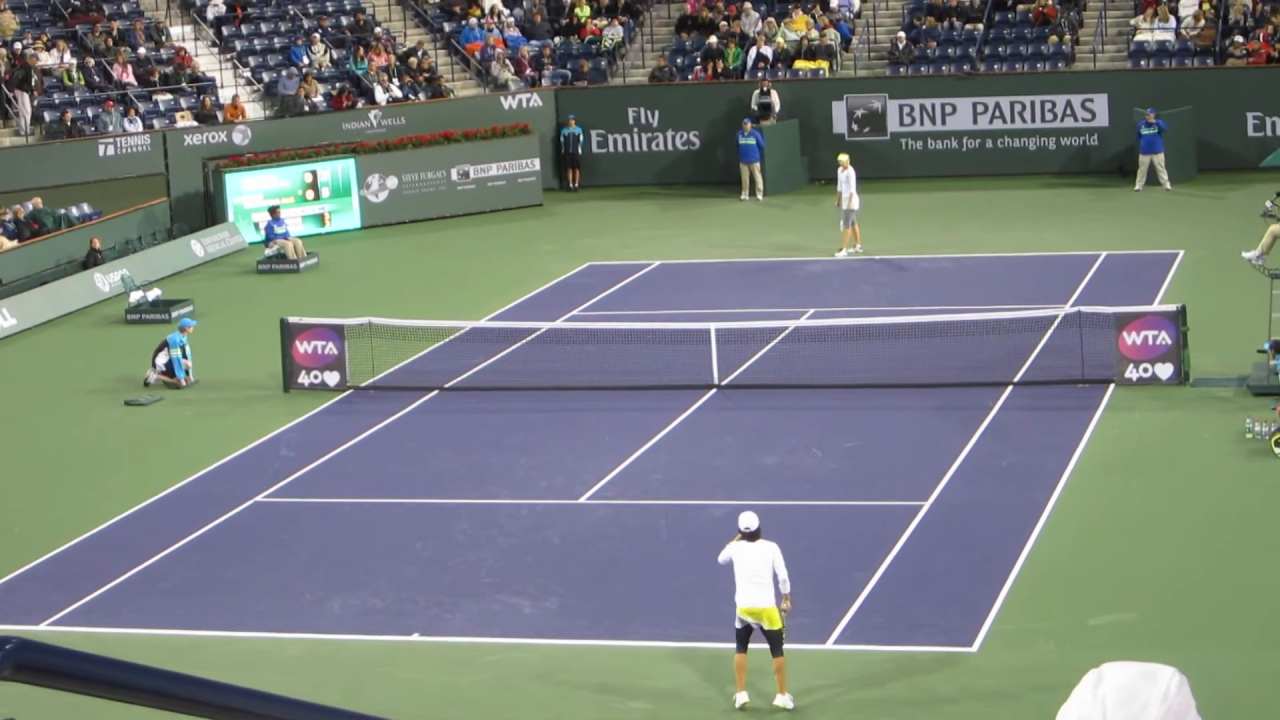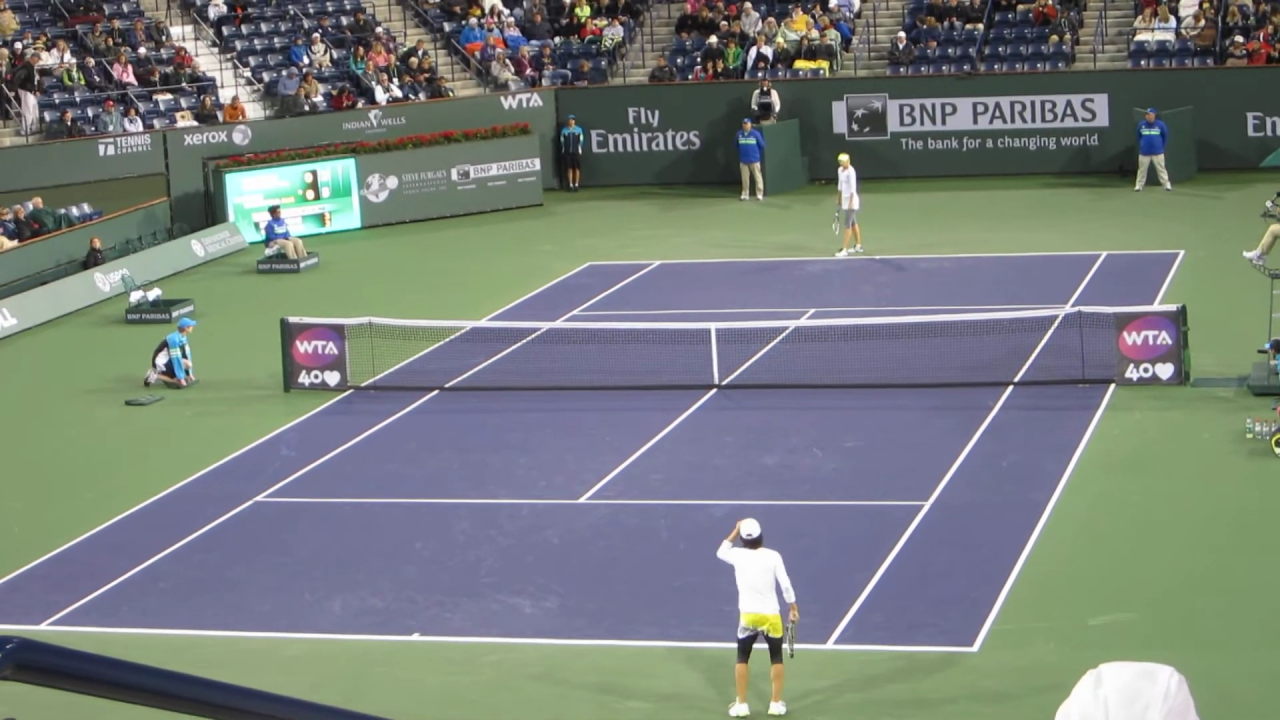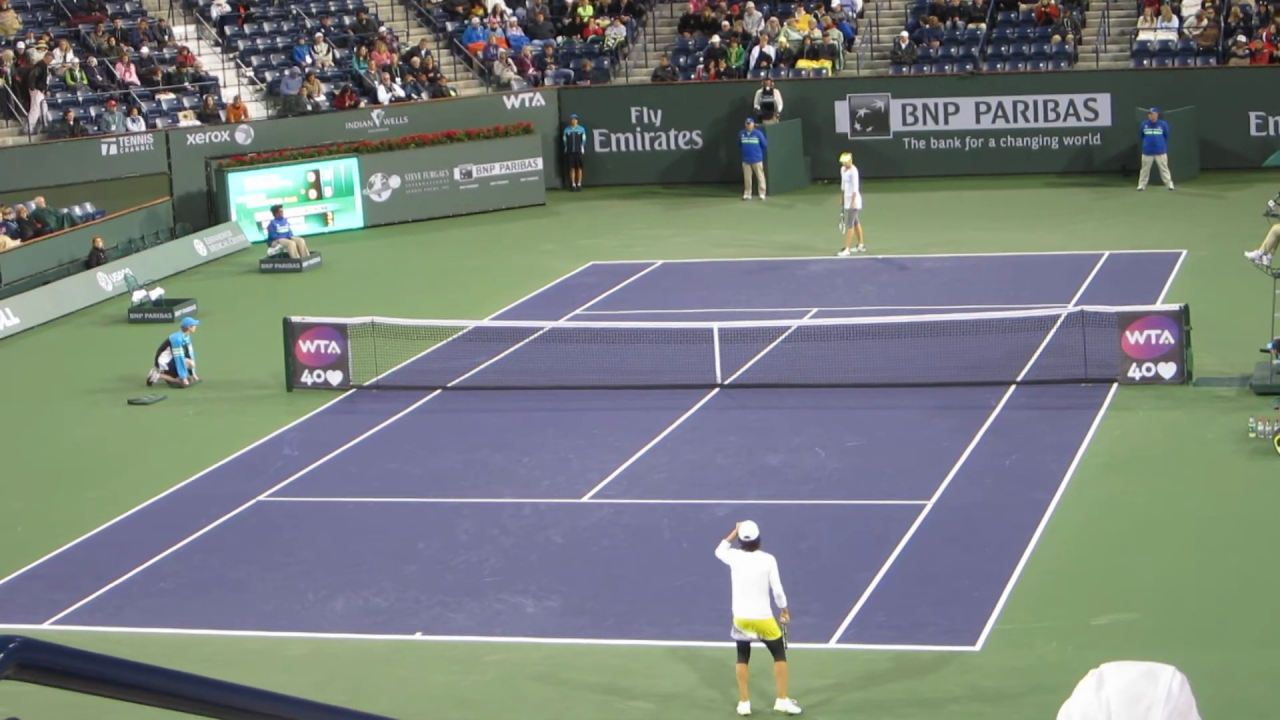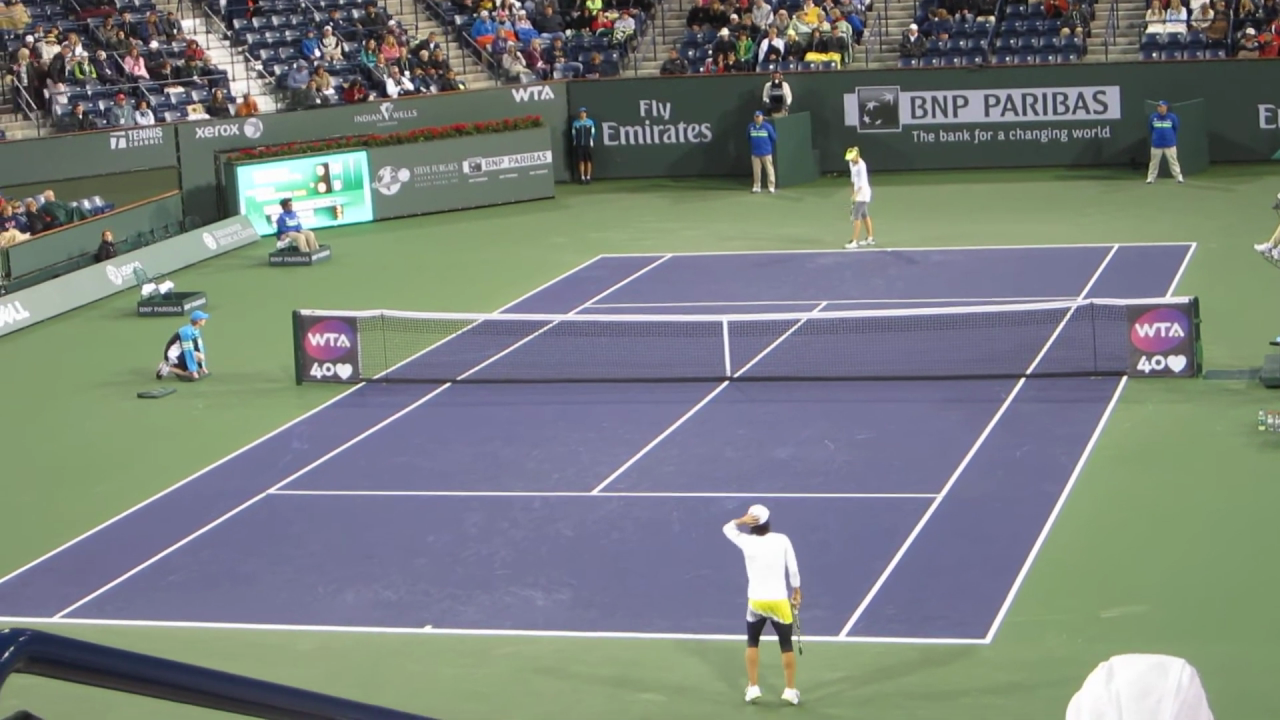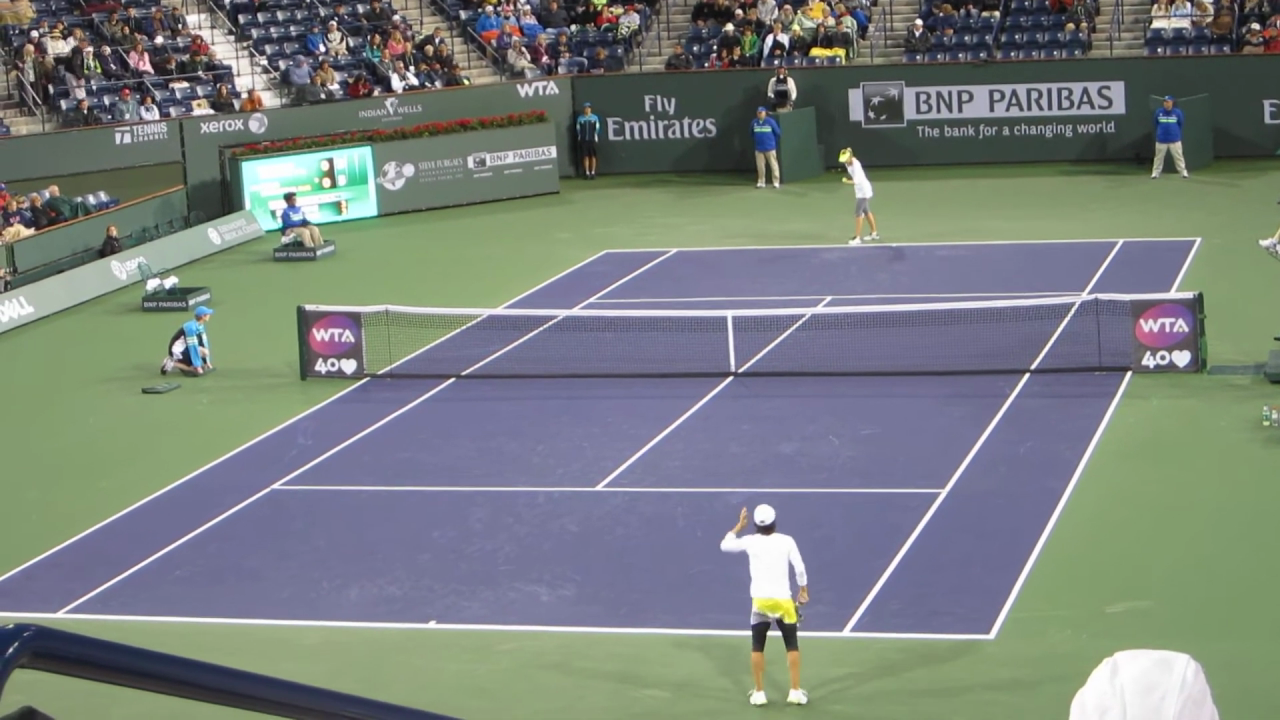
dt=0.5s
person 1, frame 1
left shoulder: (735, 548)
right shoulder: (771, 547)
left elbow: (721, 559)
right elbow: (783, 576)
left wrist: (737, 539)
right wrist: (786, 598)
left hip: (744, 609)
right hip: (767, 608)
left knee: (741, 649)
right knee: (777, 651)
left ankle: (741, 693)
right ankle: (782, 695)
person 1, frame 2
left shoulder: (737, 555)
right shoulder: (773, 556)
left elbow: (720, 552)
right elbow: (785, 584)
left wrist: (736, 532)
right wrist: (793, 608)
left hip: (749, 616)
right hip: (771, 615)
left knee: (742, 658)
right knee: (776, 658)
left ankle: (741, 704)
right ankle: (776, 703)
person 1, frame 3
left shoulder: (734, 557)
right shoulder: (768, 560)
left elbow: (719, 551)
right elbow: (778, 590)
left wrist: (735, 533)
right wrist: (785, 612)
left hip: (741, 618)
right hip: (763, 619)
left knee: (742, 657)
right knee: (779, 655)
left ankle: (744, 703)
right ankle: (783, 700)
person 1, frame 4
left shoulder: (746, 541)
right shoulder: (782, 540)
left elbow: (727, 528)
right elbow: (793, 570)
left wrist: (742, 520)
right wrist: (796, 592)
left hip: (756, 601)
right hip: (779, 601)
left knee: (752, 643)
right knee: (786, 645)
left ankle: (753, 687)
right ankle: (790, 690)
person 1, frame 5
left shoulder: (749, 541)
right shoulder: (787, 541)
left elbow: (725, 545)
right elbow: (800, 569)
left wrist: (739, 525)
right wrist: (803, 590)
left hip: (761, 601)
right hip: (783, 601)
left knee: (758, 647)
right knee: (792, 646)
left ankle: (759, 692)
right ankle: (795, 691)
